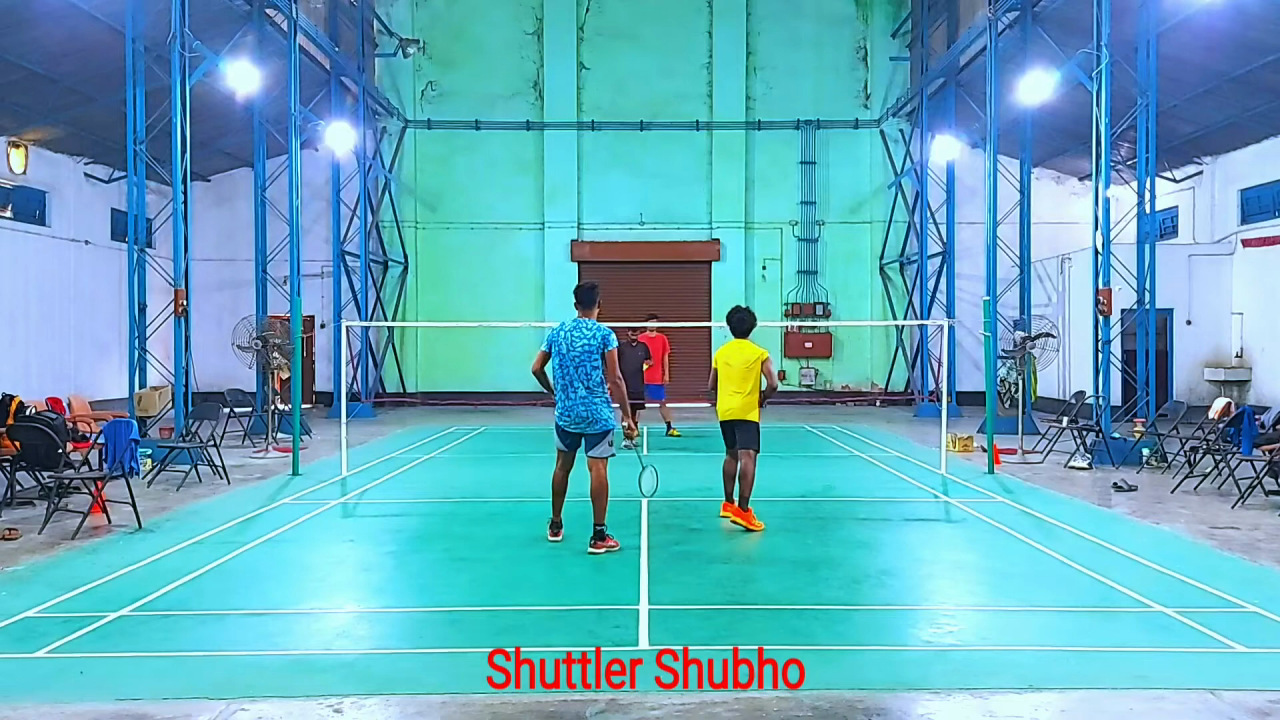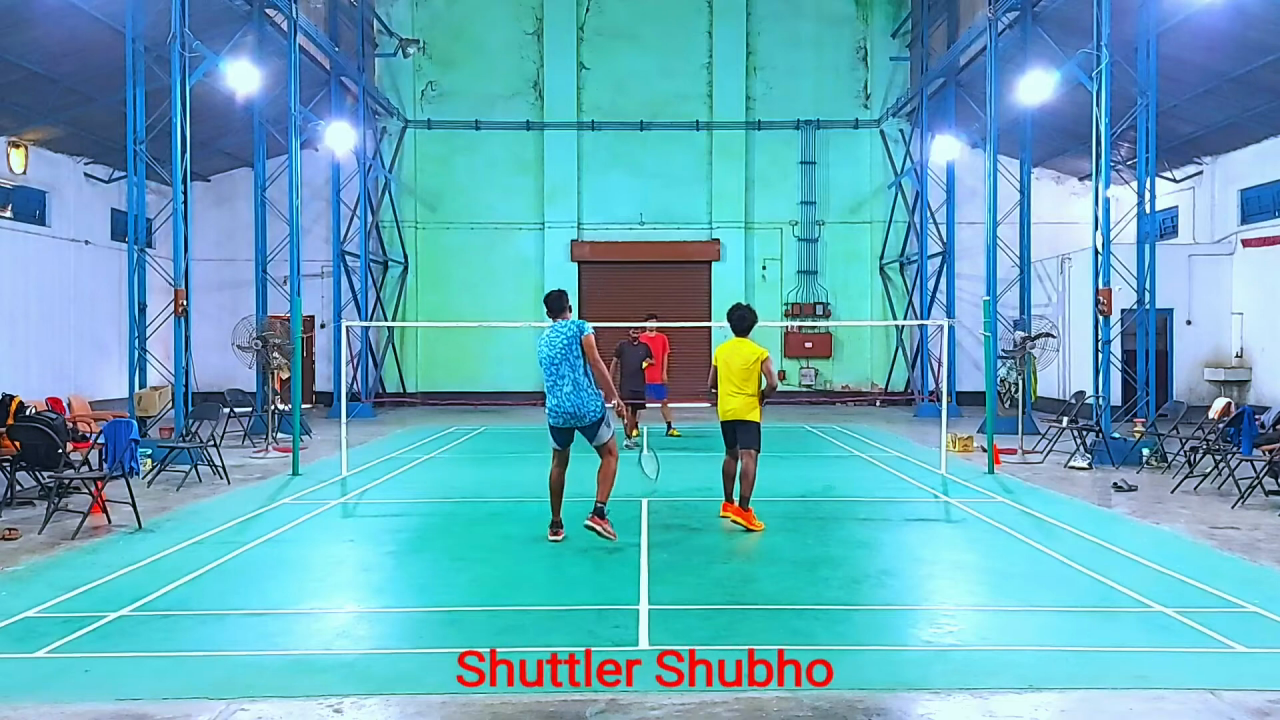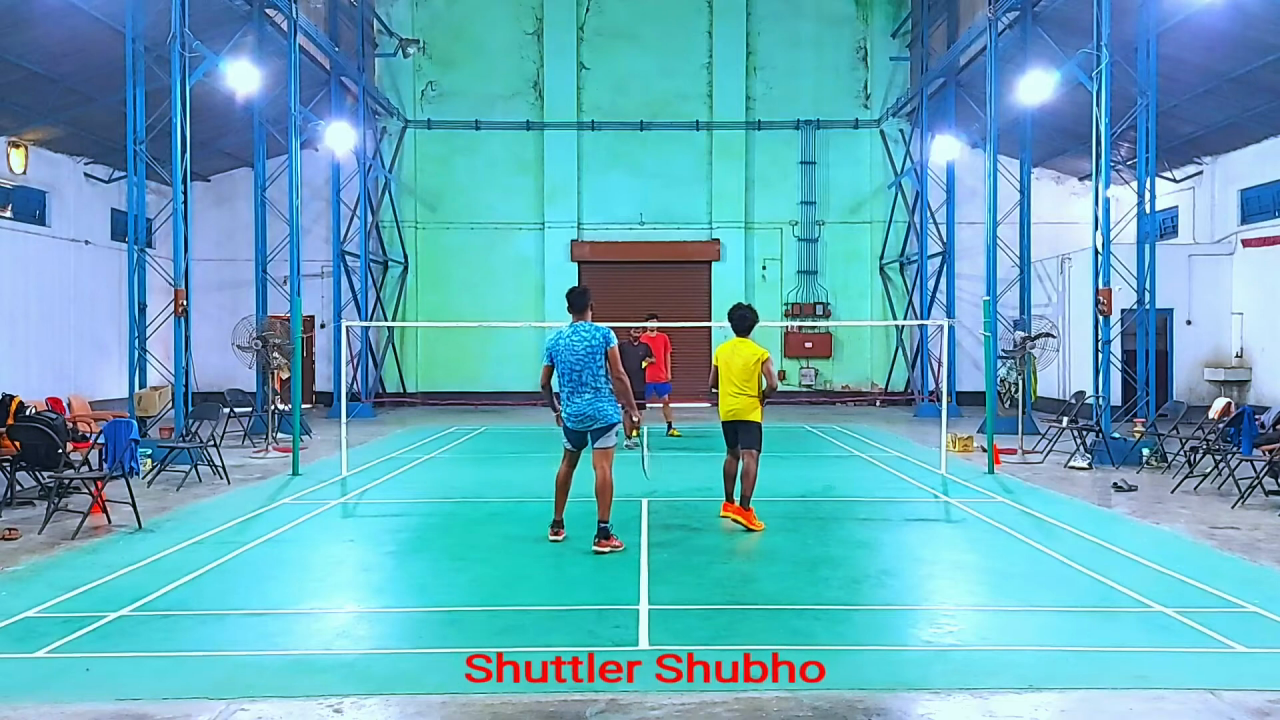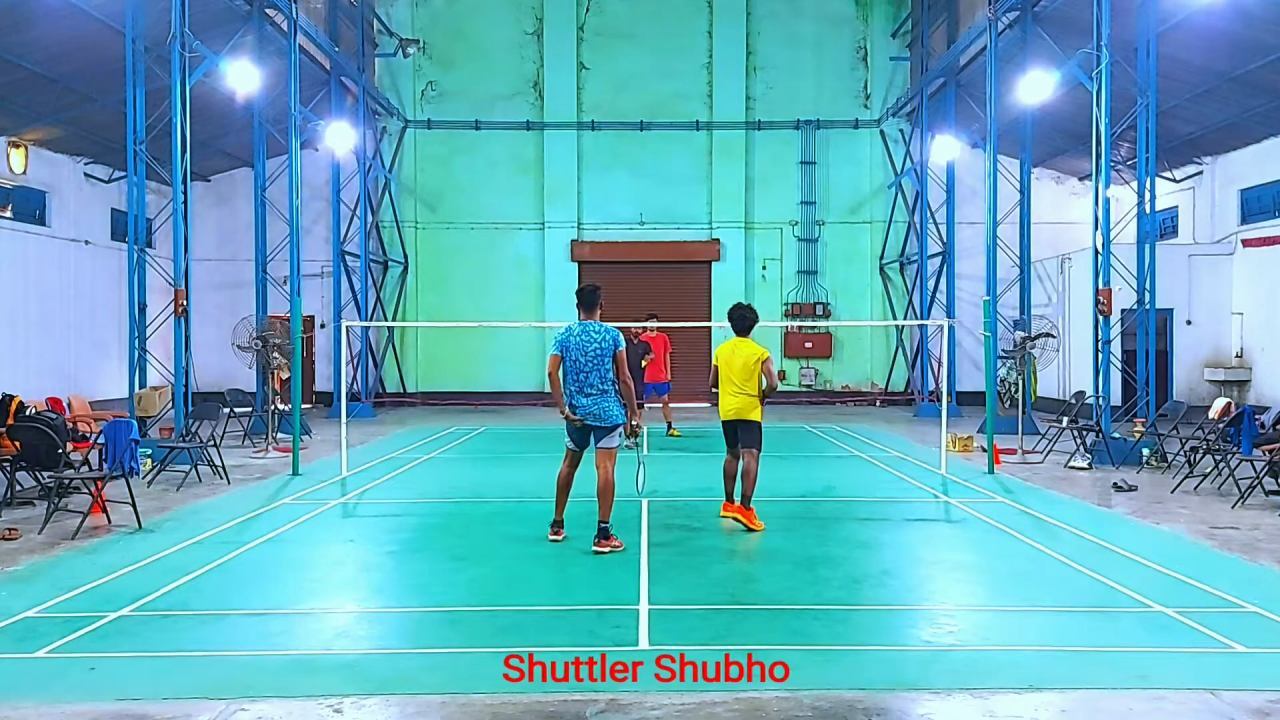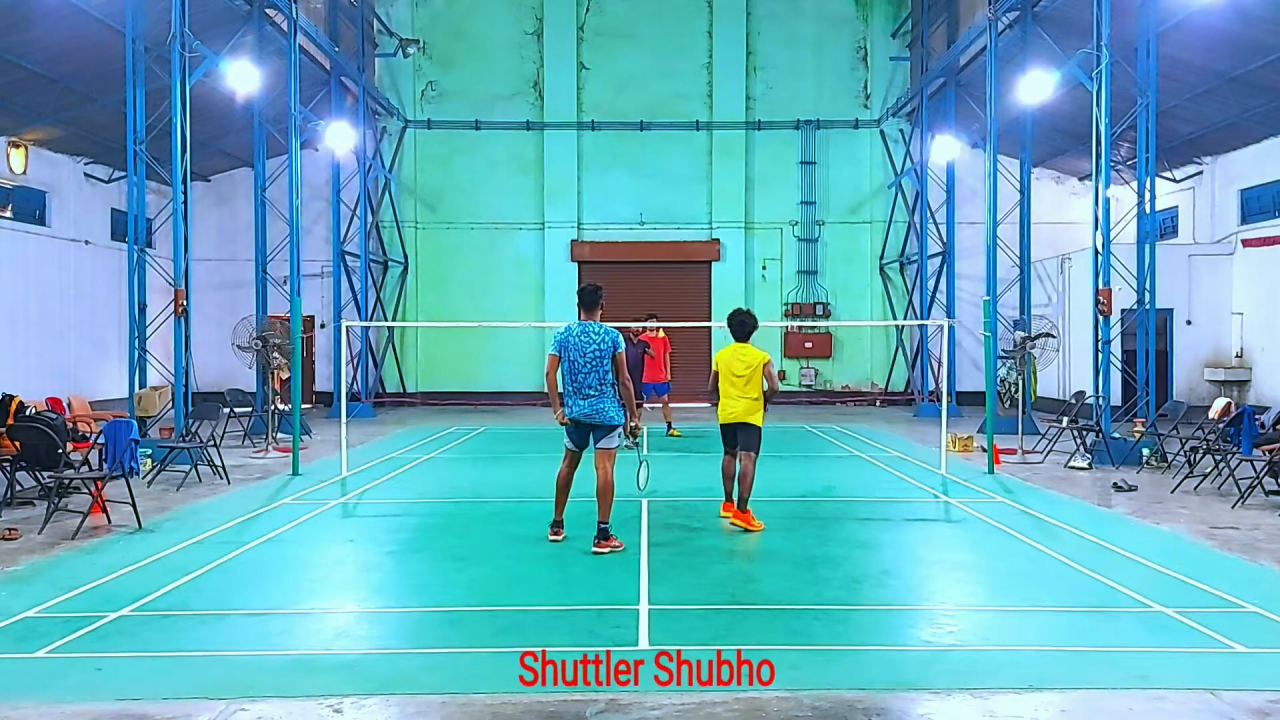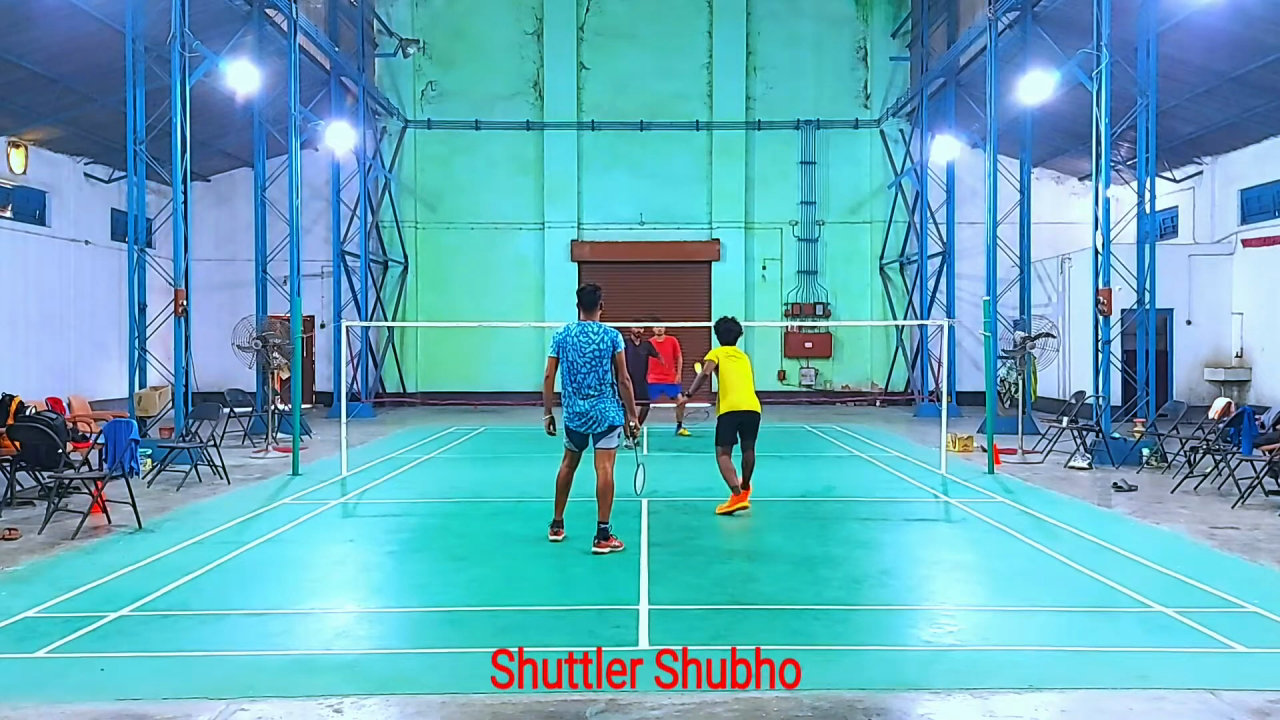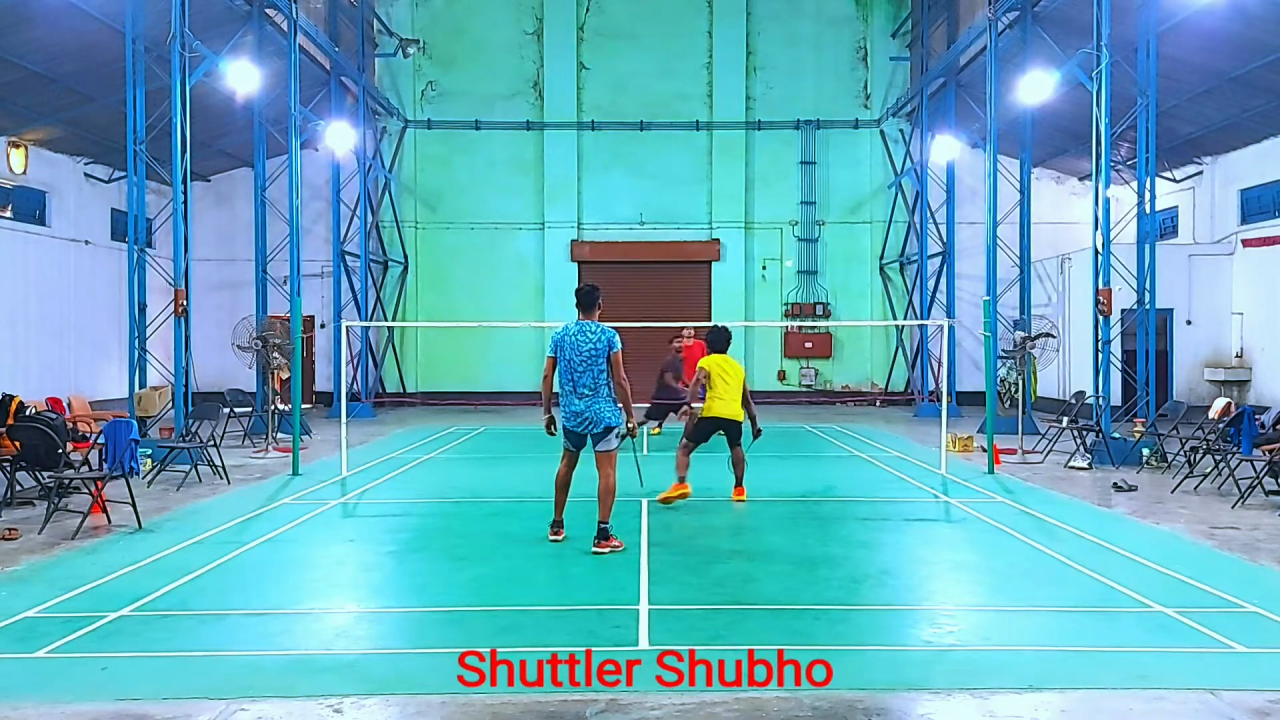
dt=0.5s
person 1, frame 1
left shoulder: (557, 332)
right shoulder: (605, 334)
left elbow: (537, 369)
right elbow: (615, 379)
left wrist: (554, 392)
right wrist: (627, 416)
left hip: (565, 413)
right hip: (597, 412)
left knee: (562, 466)
right knee: (598, 470)
left ankle: (555, 525)
right ankle: (599, 536)
person 1, frame 2
left shoulder: (542, 341)
right shoulder: (580, 327)
right elbow: (595, 362)
right wrist: (614, 396)
left hip: (556, 410)
right hip: (588, 406)
left knee: (559, 464)
right knee: (610, 455)
left ankle: (555, 525)
right ankle: (598, 512)
person 1, frame 3
left shoulder: (555, 340)
right shoulder: (604, 334)
left elbow: (544, 382)
right elbow: (618, 375)
left wrist: (555, 408)
right wrist: (632, 408)
left hip: (572, 413)
right hip: (603, 411)
left knee: (567, 465)
right knee: (603, 469)
left ankle: (557, 525)
right ankle: (603, 535)
person 1, frame 4
left shoulder: (564, 335)
right shoulder: (613, 335)
left elbow: (552, 373)
right elbow: (624, 379)
left wrist: (563, 409)
right wrist: (633, 413)
left hip: (577, 412)
right hip: (608, 412)
left knee: (569, 465)
right knee: (605, 469)
left ankle: (557, 525)
right ankle: (603, 535)
person 1, frame 5
left shoulder: (563, 335)
right shoulder: (613, 336)
left elbow: (550, 373)
right elbow: (624, 380)
left wrist: (558, 410)
right wrist: (633, 415)
left hip: (574, 413)
right hip: (607, 412)
left knee: (568, 465)
right knee: (604, 470)
left ankle: (557, 525)
right ankle: (602, 535)
person 1, frame 6
left shoulder: (561, 335)
right shoulder: (612, 336)
left elbow: (549, 377)
right elbow: (623, 380)
left wrist: (548, 413)
right wrist: (632, 415)
left hip: (573, 413)
right hip: (606, 412)
left knee: (568, 465)
right knee: (604, 469)
left ankle: (557, 525)
right ankle: (603, 535)
person 1, frame 7
left shoulder: (560, 335)
right shoulder: (609, 336)
left elbow: (547, 377)
right elbow: (620, 380)
left wrist: (547, 413)
right wrist: (630, 415)
left hip: (571, 414)
right hip: (603, 413)
left knee: (567, 464)
right knee: (606, 470)
left ankle: (557, 525)
right ankle: (603, 534)
person 2, frame 1
left shoulder: (720, 352)
right shoulder: (759, 353)
left elbow: (711, 386)
right elbow: (773, 384)
right wrist: (762, 398)
left hip: (724, 411)
right hip: (746, 412)
left knee: (732, 454)
right knee: (748, 457)
left ankle: (728, 503)
right ankle: (742, 510)
person 2, frame 2
left shoulder: (720, 351)
right shoulder: (759, 353)
left elbow: (712, 384)
right elbow: (772, 384)
right wrist: (762, 397)
left hip: (725, 411)
right hip: (748, 411)
left knee: (731, 455)
right knee: (749, 457)
left ankle: (728, 504)
right ankle: (743, 510)
person 2, frame 3
left shoulder: (721, 350)
right shoulder: (760, 353)
left elbow: (713, 384)
right elbow: (773, 385)
right wrist: (762, 397)
left hip: (727, 412)
right hip: (749, 412)
left knee: (732, 454)
right knee: (750, 457)
left ankle: (729, 504)
right ankle: (744, 509)
person 2, frame 4
left shoulder: (721, 350)
right shoulder: (760, 352)
left elbow: (713, 382)
right elbow: (772, 384)
right wrist: (762, 396)
left hip: (727, 411)
right hip: (749, 411)
left knee: (732, 454)
right knee: (750, 456)
left ankle: (729, 504)
right ankle: (745, 508)
person 2, frame 5
left shoulder: (721, 355)
right shoulder: (762, 357)
left elbow: (712, 388)
right elbow: (773, 388)
right wrist: (762, 400)
left hip: (726, 415)
right hip: (749, 415)
left knee: (730, 455)
right knee: (748, 460)
left ankle: (729, 503)
right ankle: (741, 510)
person 2, frame 6
left shoulder: (716, 353)
right shoulder: (745, 358)
left elbow: (705, 373)
left wrist: (688, 395)
left hip: (730, 409)
right hip: (752, 407)
left knee: (723, 454)
right knee: (748, 449)
left ankle: (737, 495)
right ankle: (744, 490)
person 2, frame 7
left shoulder: (707, 361)
right shoulder: (737, 367)
left elbow: (697, 380)
right elbow: (747, 399)
left wrist: (688, 404)
right wrist: (755, 424)
left hip: (713, 413)
right hip: (735, 416)
left knee: (684, 448)
right knee: (736, 448)
left ankle: (681, 484)
right ankle: (739, 489)
